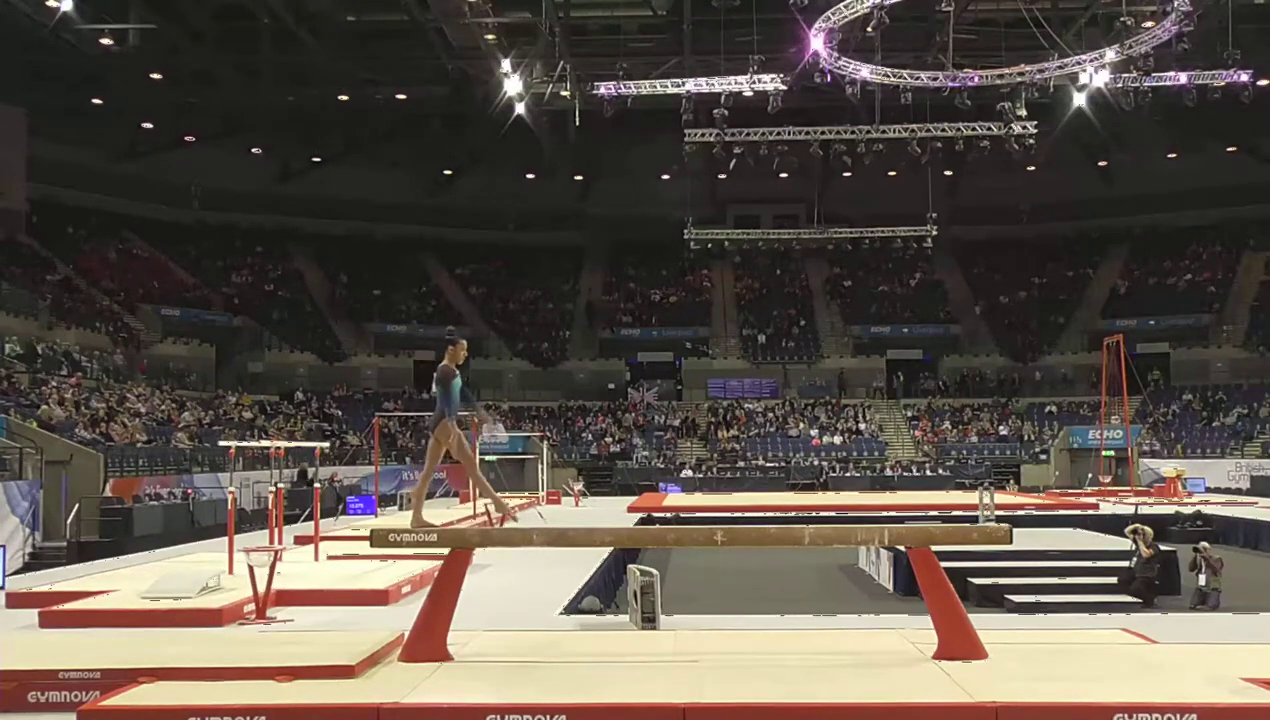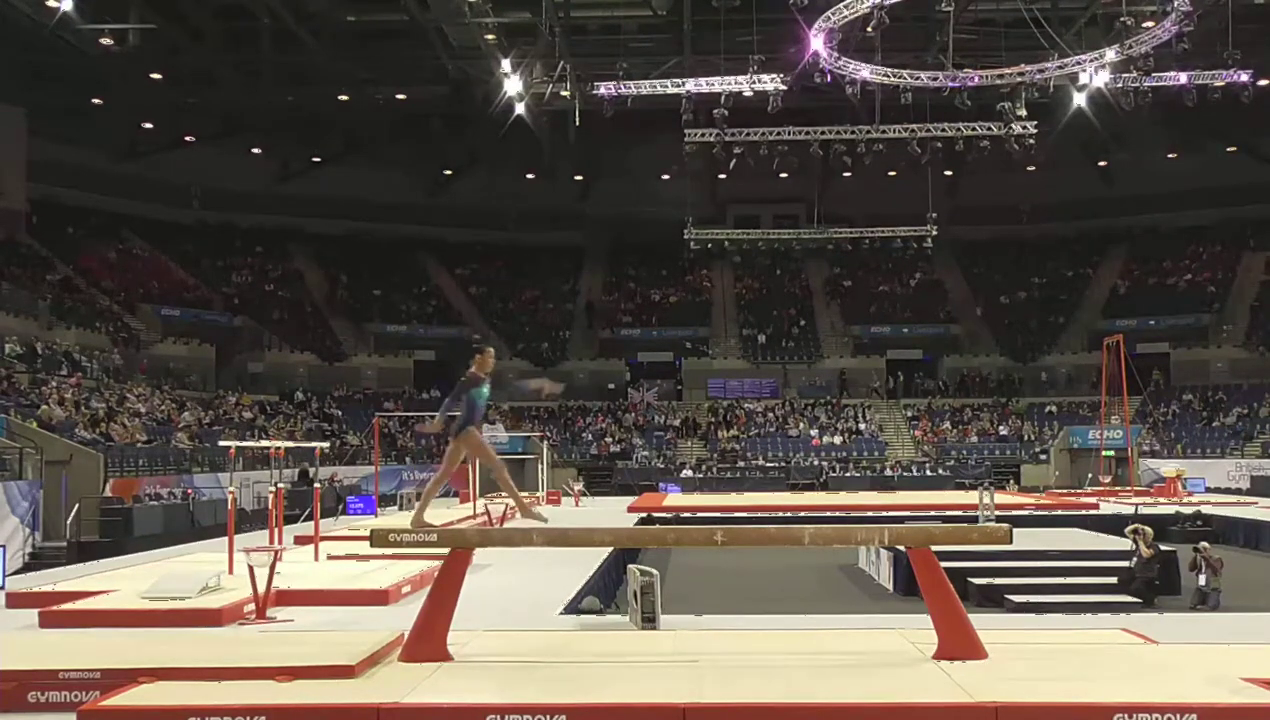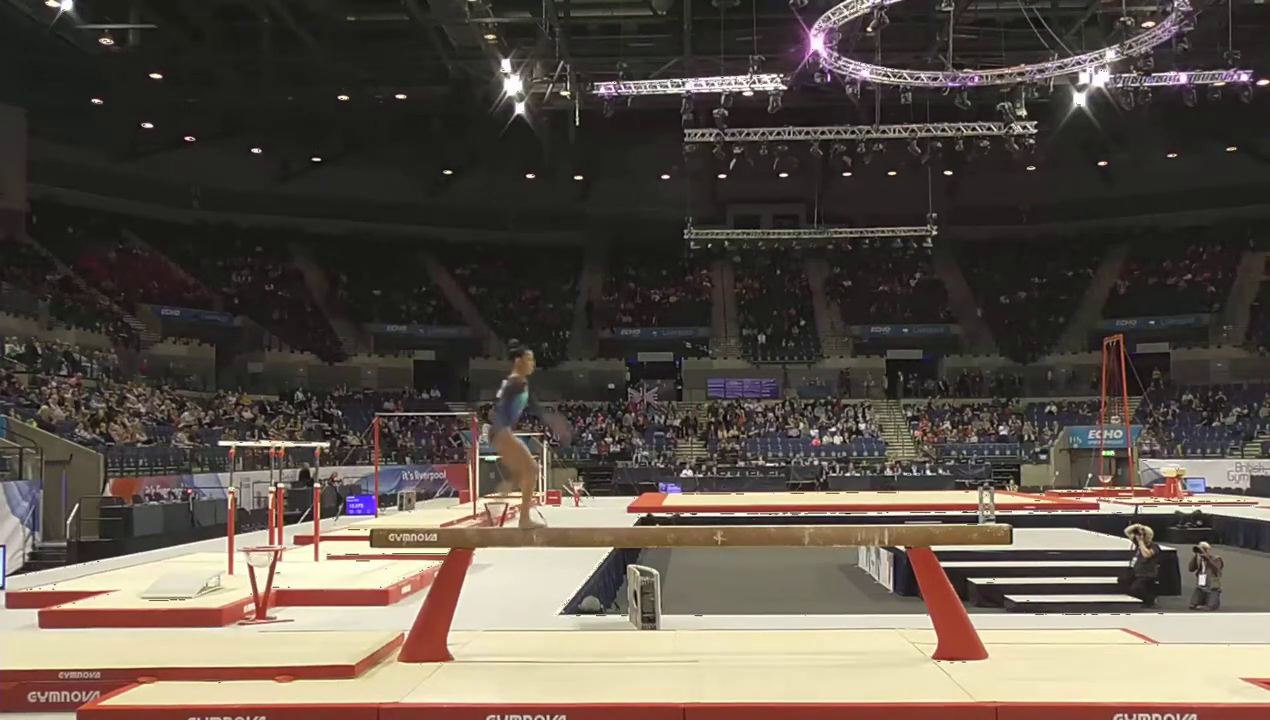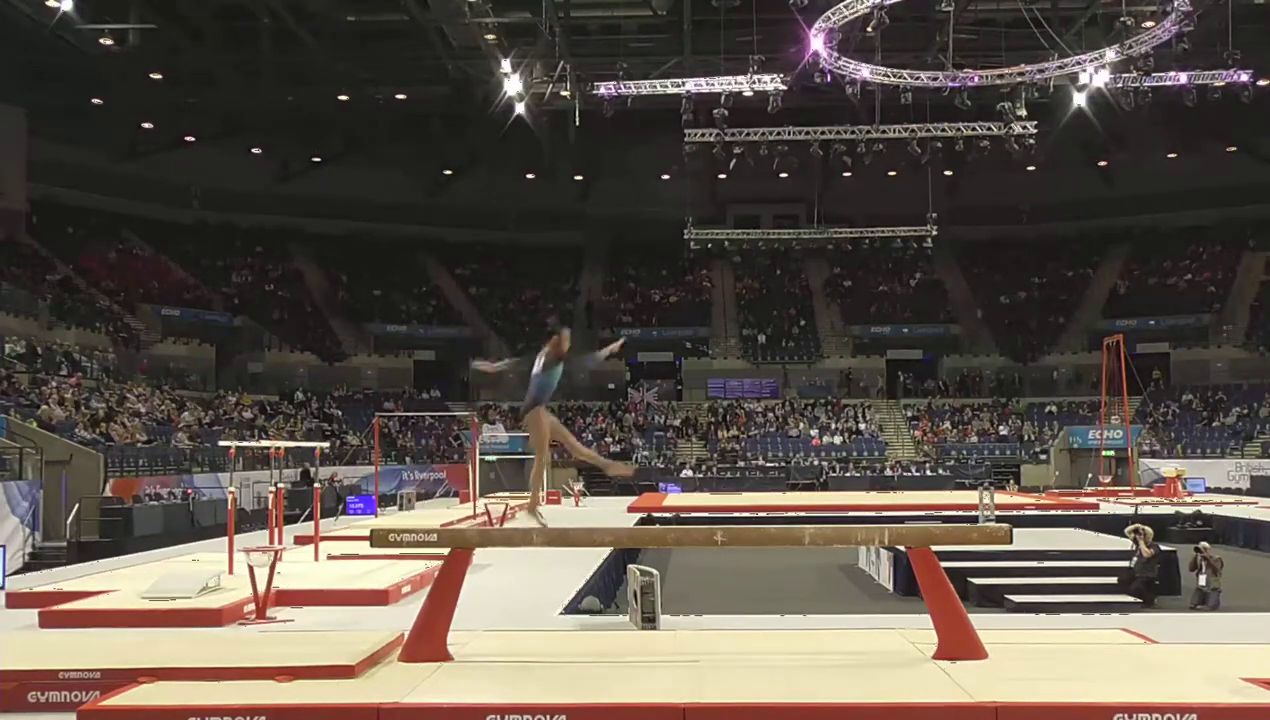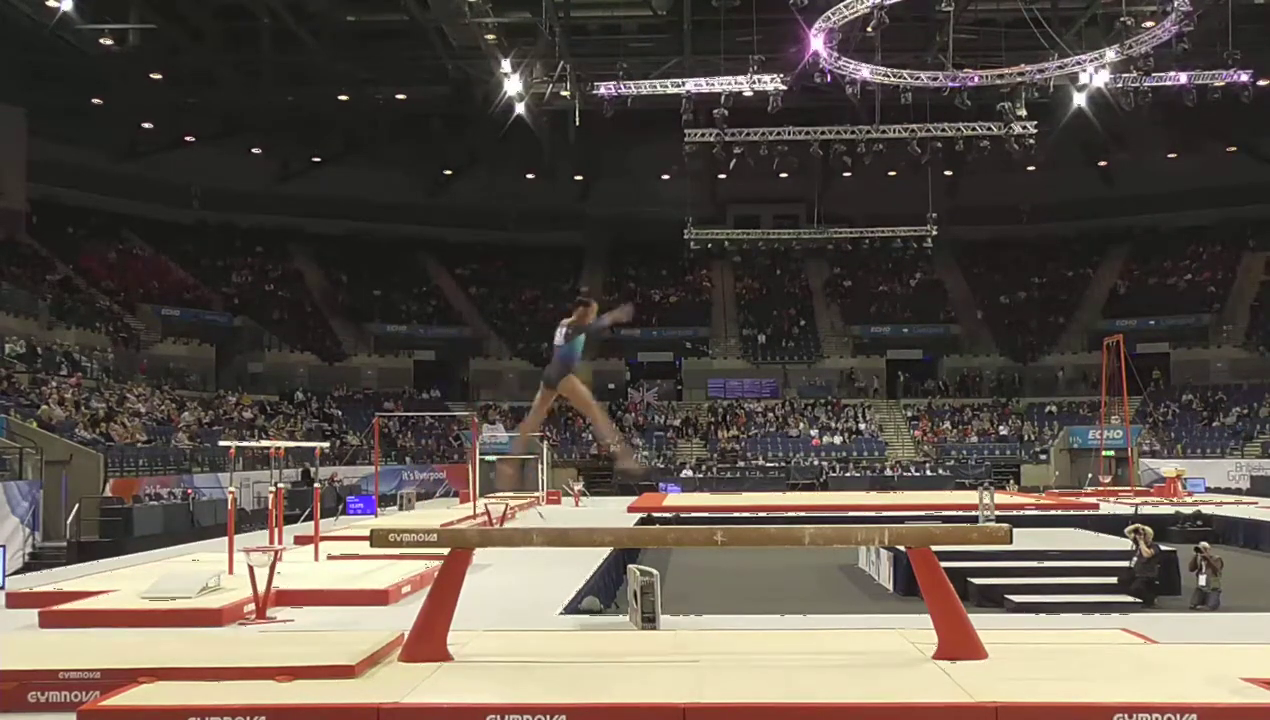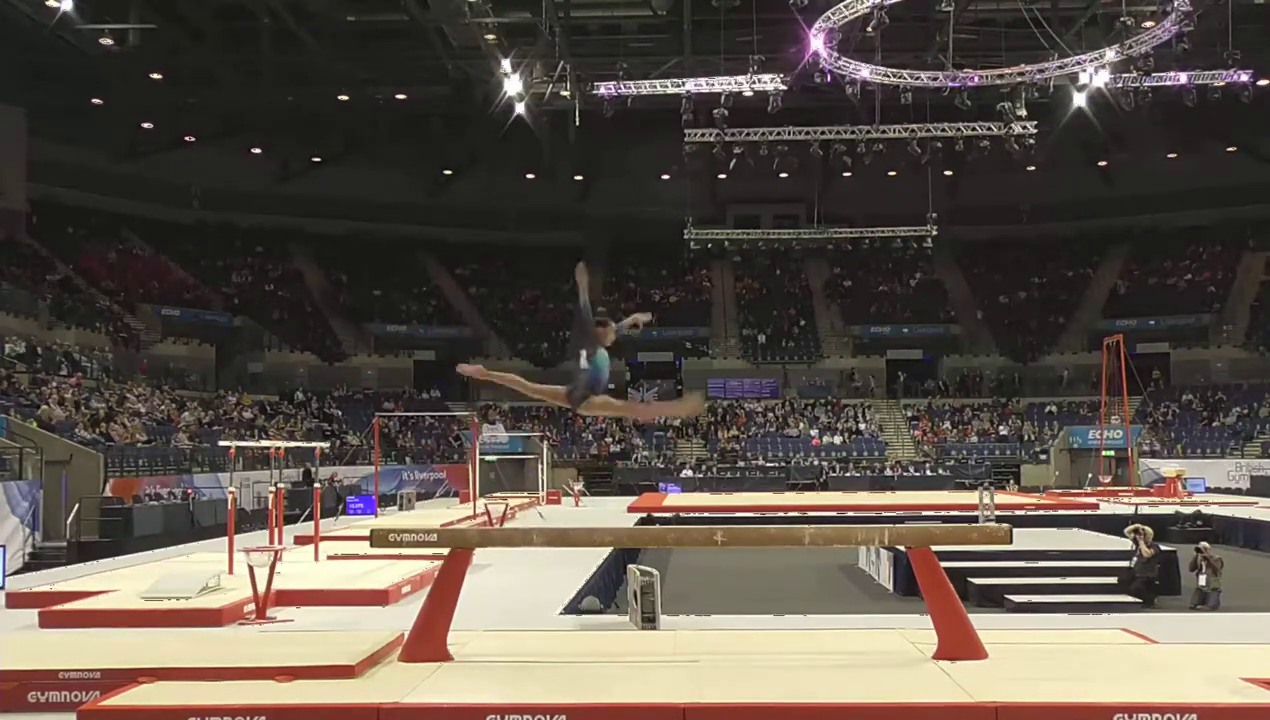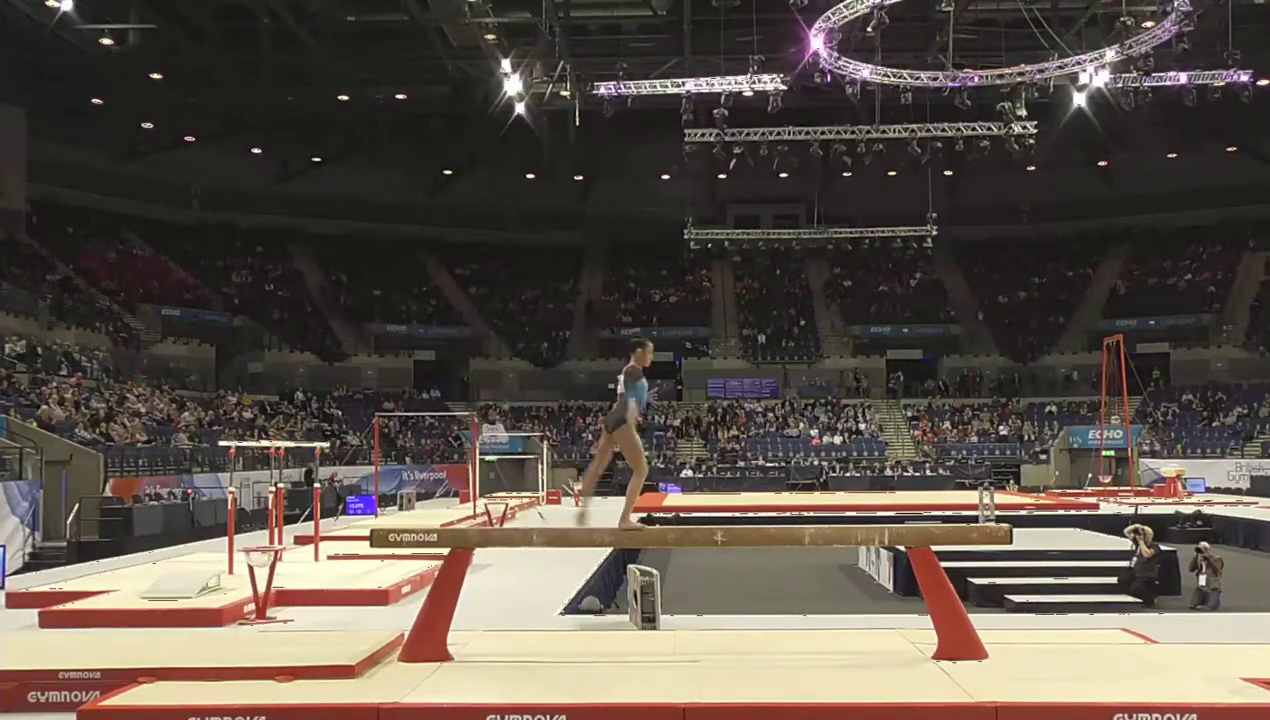
dt=0.2s
person 1, frame 1
left shoulder: (452, 371)
right shoulder: (446, 371)
left elbow: (464, 397)
right elbow: (448, 402)
left wrist: (482, 416)
right wrist: (453, 429)
left hip: (440, 424)
right hip: (444, 423)
left knee: (429, 470)
right knee: (470, 463)
left ankle: (417, 517)
right ankle: (498, 503)
person 1, frame 2
left shoulder: (484, 379)
right shoulder: (470, 378)
right elbow: (452, 399)
right wrist: (438, 421)
left hip: (469, 430)
right hip: (466, 430)
left knee: (443, 475)
right knee: (498, 466)
left ankle: (418, 517)
right ankle: (524, 508)
person 1, frame 3
left shoulder: (520, 383)
right shoulder: (515, 383)
left elbow: (533, 408)
right elbow: (499, 411)
left wrist: (555, 423)
right wrist: (499, 434)
left hip: (503, 433)
right hip: (502, 433)
left knee: (520, 475)
right knee: (531, 469)
right ankle: (525, 518)
person 1, frame 4
left shoulder: (543, 354)
right shoulder: (555, 355)
left elbow: (517, 360)
right elbow: (586, 361)
left wrist: (494, 366)
right wrist: (609, 350)
left hip: (537, 409)
right hip: (536, 409)
left knee: (571, 442)
right knee: (542, 458)
left ankle: (608, 466)
right ankle: (532, 506)
person 1, frame 5
left shoulder: (564, 325)
right shoulder: (576, 326)
right elbow: (594, 327)
right wrist: (613, 316)
left hip: (551, 377)
right hip: (561, 377)
left knee: (530, 425)
right knee: (596, 412)
left ankle: (509, 467)
right ankle: (622, 455)
person 1, frame 6
left shoulder: (595, 348)
right shoulder: (590, 343)
left elbow: (614, 330)
right elbow: (584, 321)
left wrist: (632, 320)
right wrist: (583, 286)
left hip: (574, 396)
right hip: (585, 399)
right knee: (628, 409)
person 1, frame 7
left shoulder: (630, 371)
right shoulder: (633, 371)
right elbow: (630, 390)
right wrist: (631, 410)
left hip: (613, 421)
right hip: (621, 424)
left knee: (596, 468)
right knee: (640, 471)
left ankle: (583, 509)
right ankle: (625, 519)
